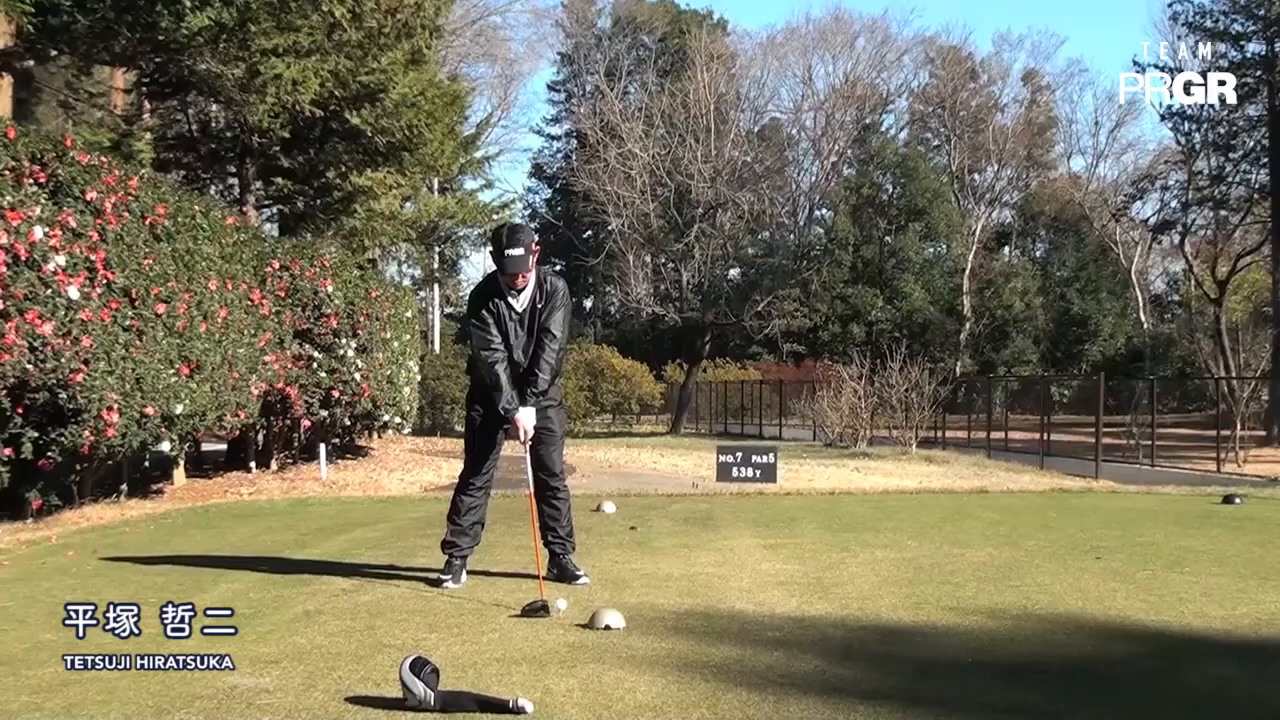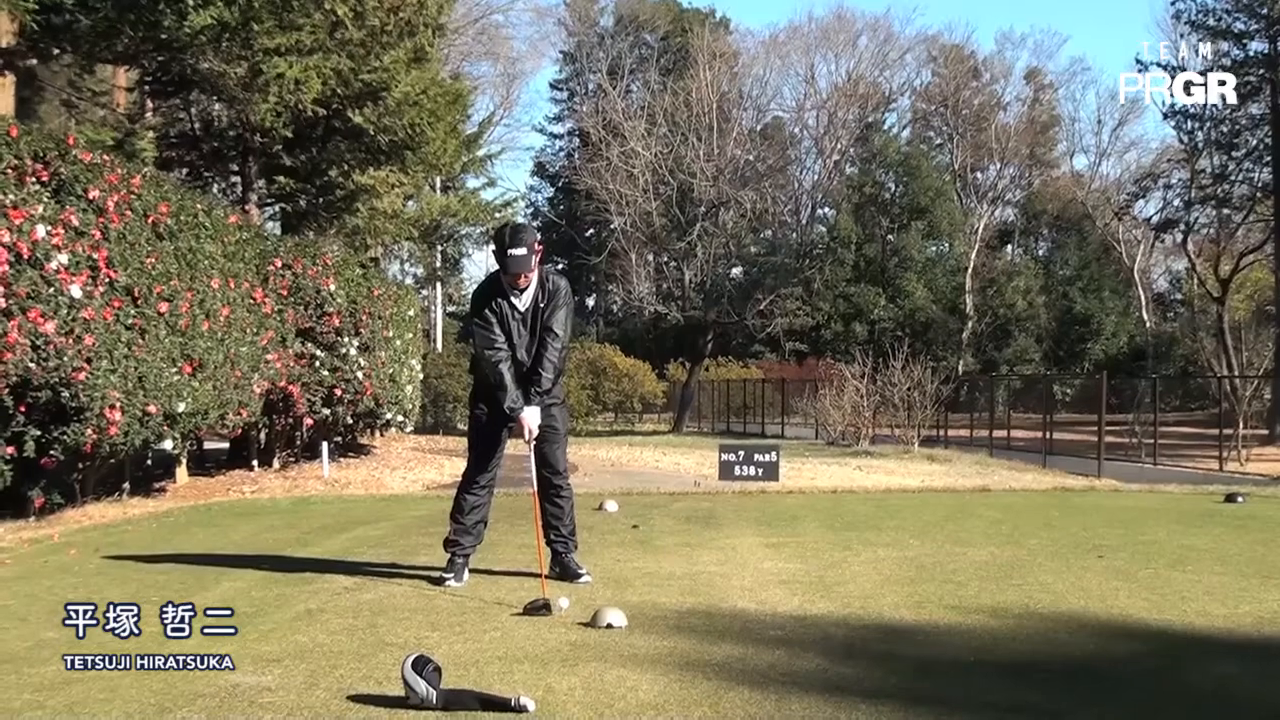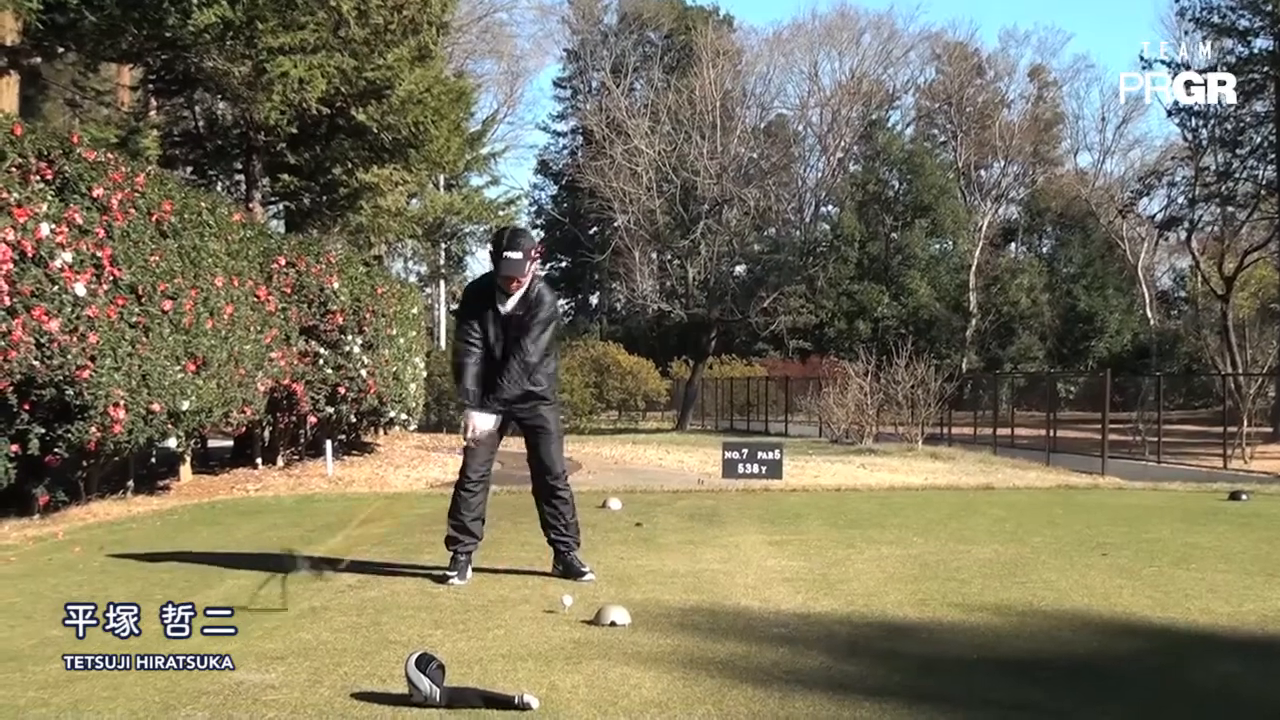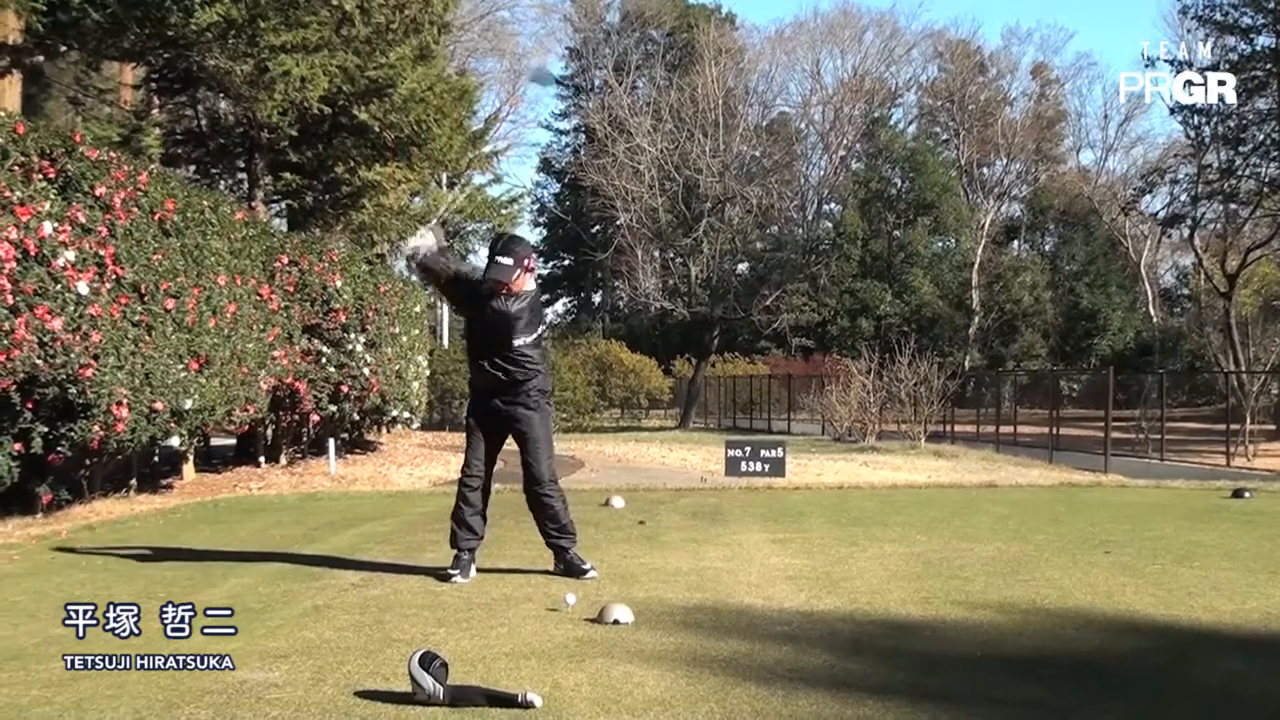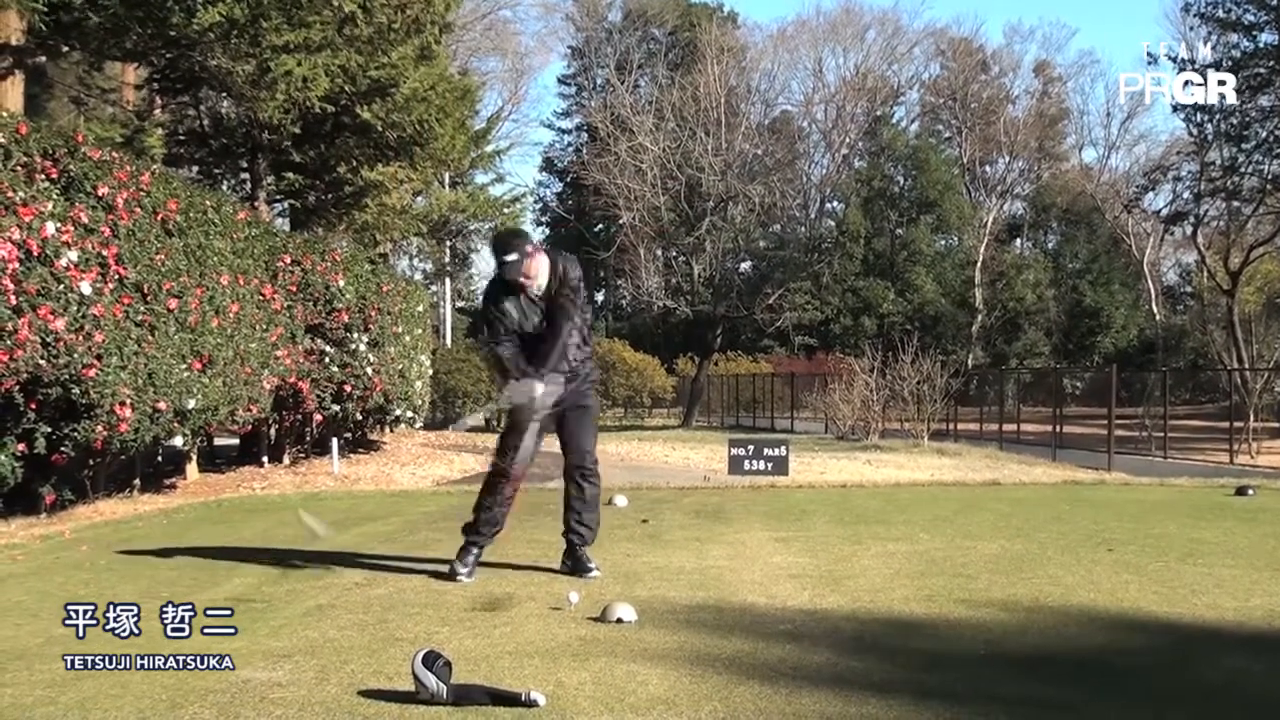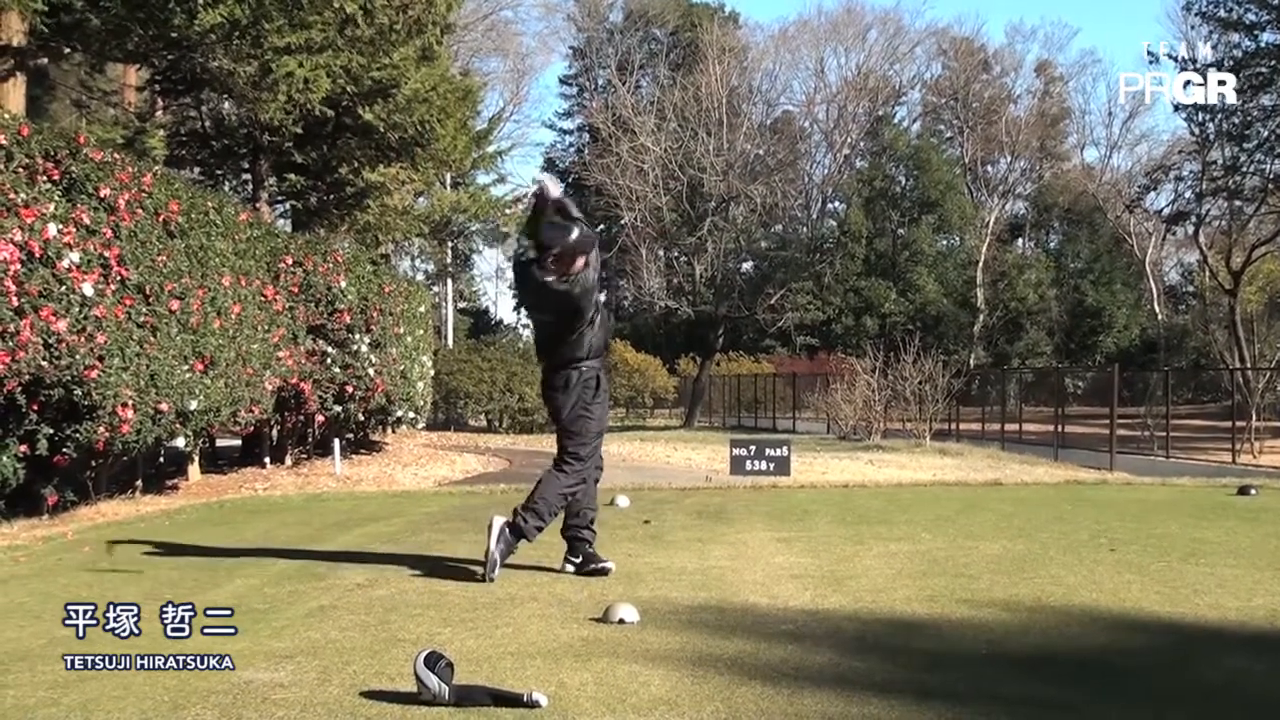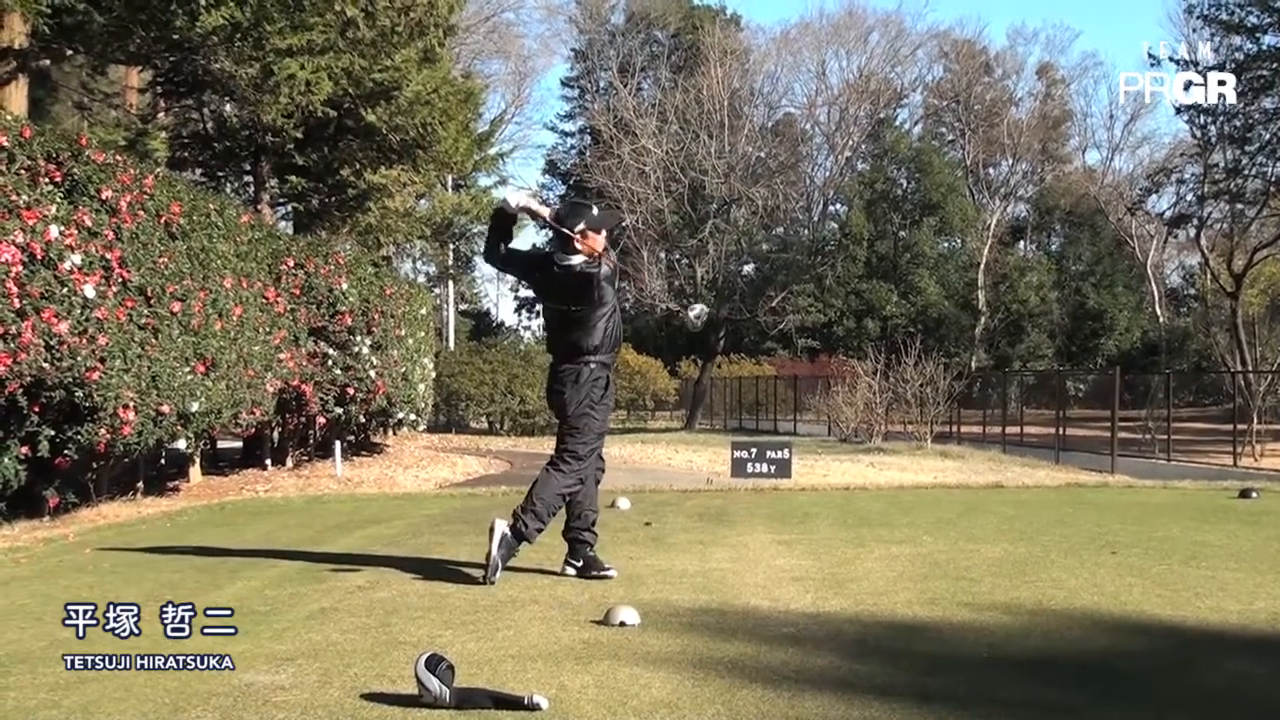
dt=0.4s
person 1, frame 1
left shoulder: (554, 289)
right shoulder: (483, 296)
left elbow: (550, 350)
right elbow: (490, 357)
left wrist: (529, 403)
right wrist: (512, 408)
left hip: (541, 395)
right hip: (492, 396)
left knee: (552, 476)
right knee: (476, 475)
left ankle: (561, 556)
right ankle: (456, 556)
person 1, frame 2
left shoulder: (556, 289)
right shoulder: (486, 296)
left elbow: (553, 349)
right elbow: (494, 358)
left wrist: (533, 402)
right wrist: (517, 408)
left hip: (545, 394)
right hip: (495, 395)
left knee: (555, 474)
right knee: (479, 474)
left ankle: (563, 555)
right ankle: (459, 556)
person 1, frame 3
left shoulder: (543, 302)
right shoulder: (478, 292)
left elbow: (522, 361)
right elbow: (469, 352)
left wrist: (492, 408)
right wrist: (474, 407)
left hip: (535, 396)
right hip: (486, 398)
left knee: (552, 474)
right knee: (473, 473)
left ankle: (566, 554)
right ankle: (461, 554)
person 1, frame 4
left shoulder: (512, 309)
right shoulder: (503, 291)
left elbow: (460, 292)
right elbow: (463, 280)
left wrist: (426, 257)
right wrist: (433, 252)
left hip: (525, 400)
right hip: (487, 398)
left knee: (541, 479)
right knee: (473, 476)
left ankle: (565, 552)
right ankle: (464, 555)
person 1, frame 5
left shoulder: (565, 269)
right shoulder: (500, 295)
left elbow: (565, 328)
right elbow: (501, 347)
left wrist: (549, 376)
right wrist: (523, 382)
left hip: (577, 382)
right hip: (531, 387)
left knee: (583, 468)
right knee: (510, 466)
left ankle: (576, 550)
right ankle: (472, 544)
person 1, frame 6
left shoulder: (528, 270)
right shoulder: (576, 294)
right elbow: (592, 259)
left wrist: (547, 201)
right wrist: (560, 202)
left hip: (567, 377)
right hip: (580, 381)
left knee: (586, 464)
right knee: (573, 463)
left ankle: (579, 549)
right ankle: (513, 531)
person 1, frame 7
left shoulder: (543, 267)
right shoulder: (601, 276)
left elbow: (495, 254)
right elbow: (598, 256)
left wrist: (507, 210)
right wrist: (545, 212)
left hip: (569, 373)
right hip: (589, 378)
left knee: (588, 464)
right knee: (571, 462)
left ankle: (580, 552)
right ankle: (513, 533)
